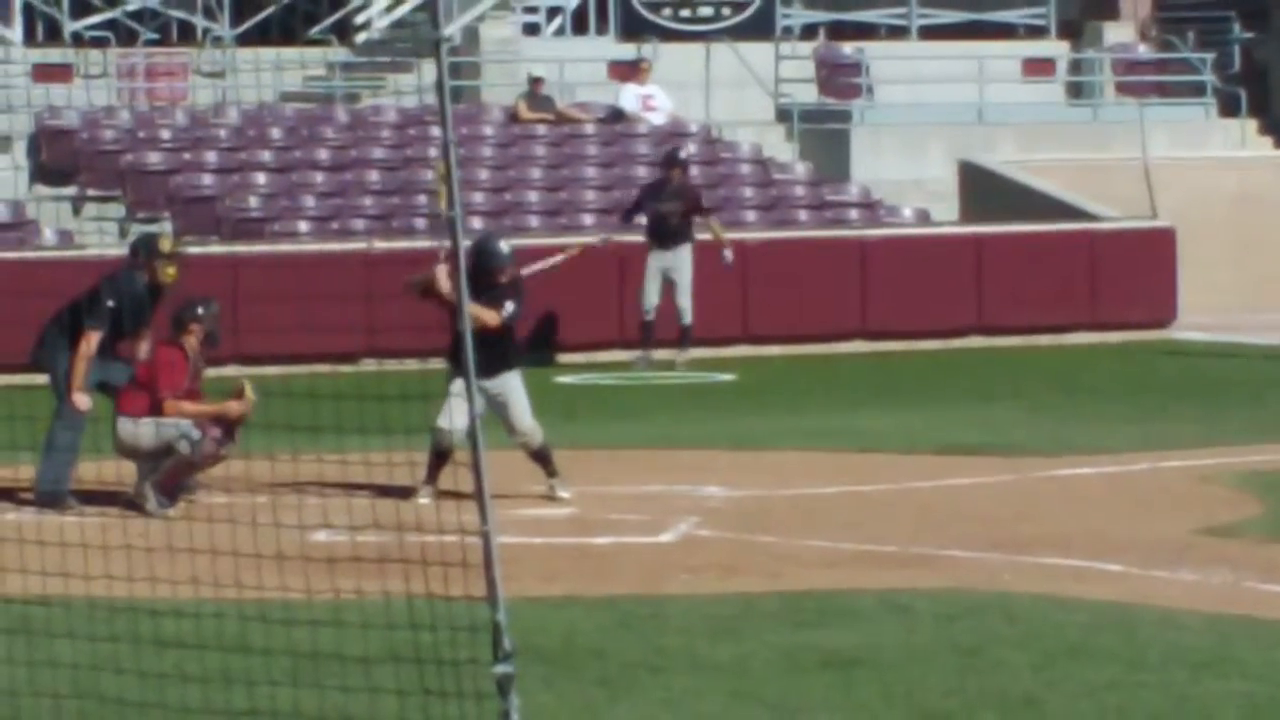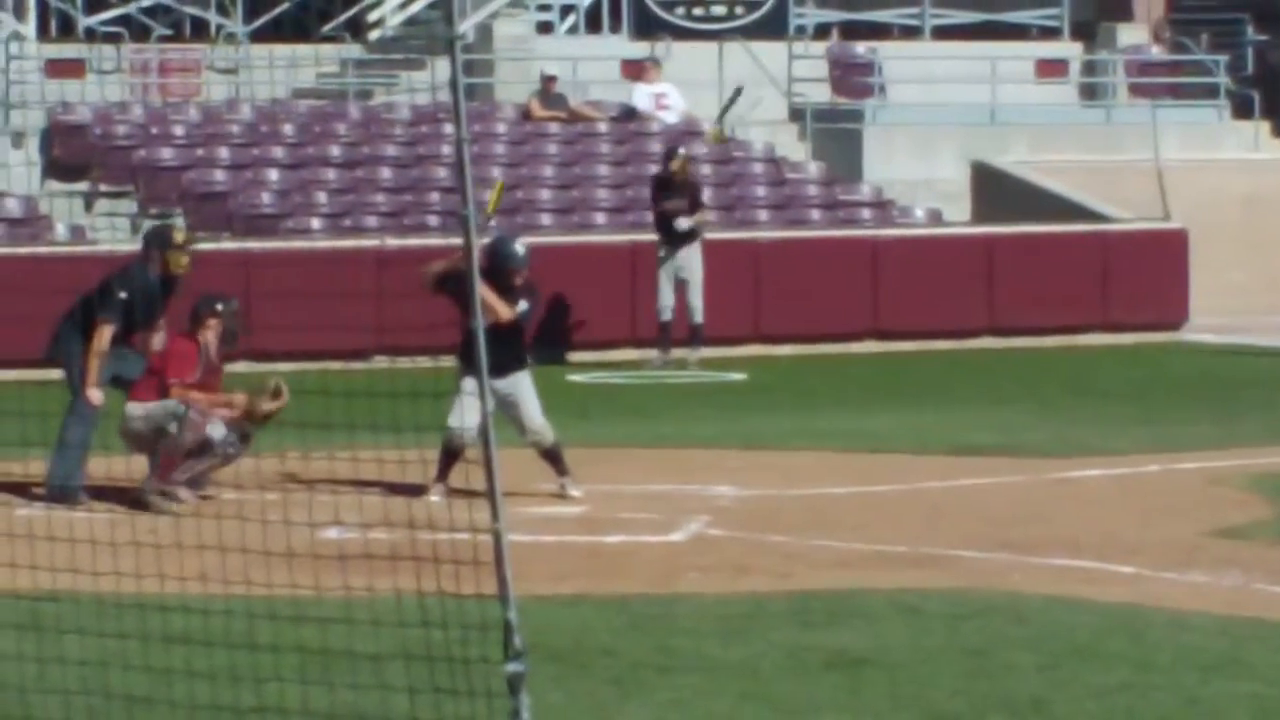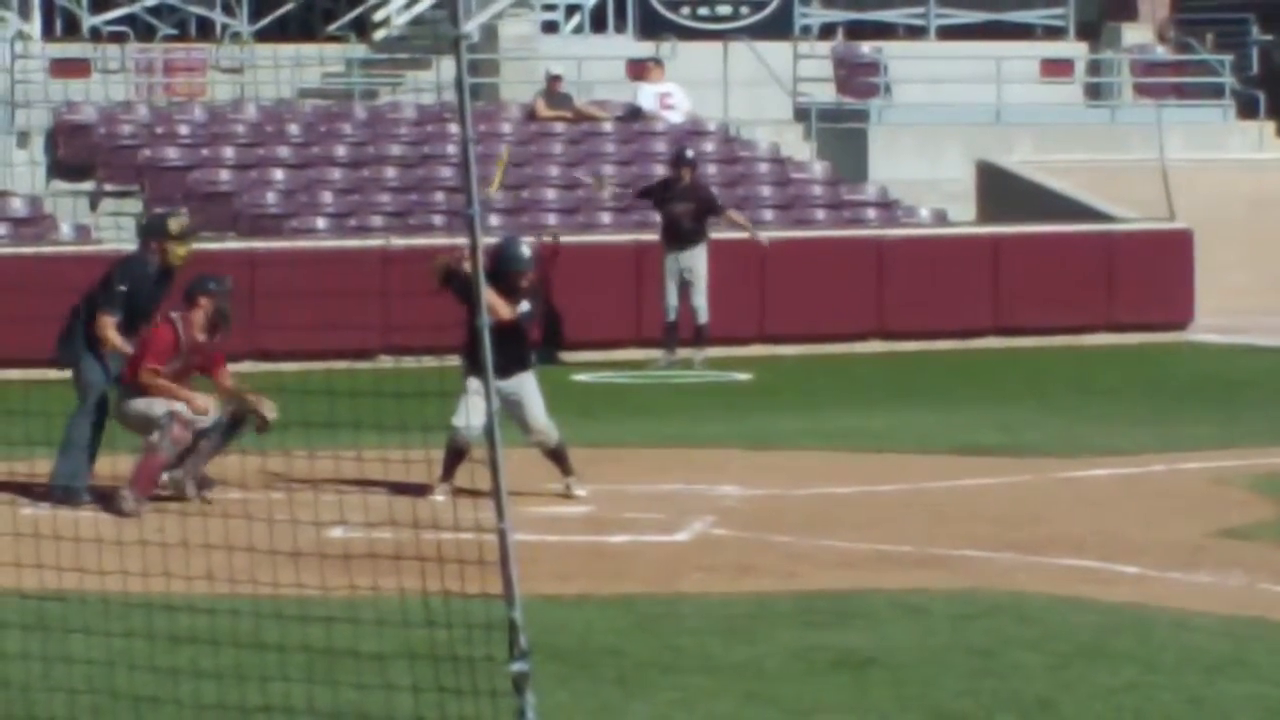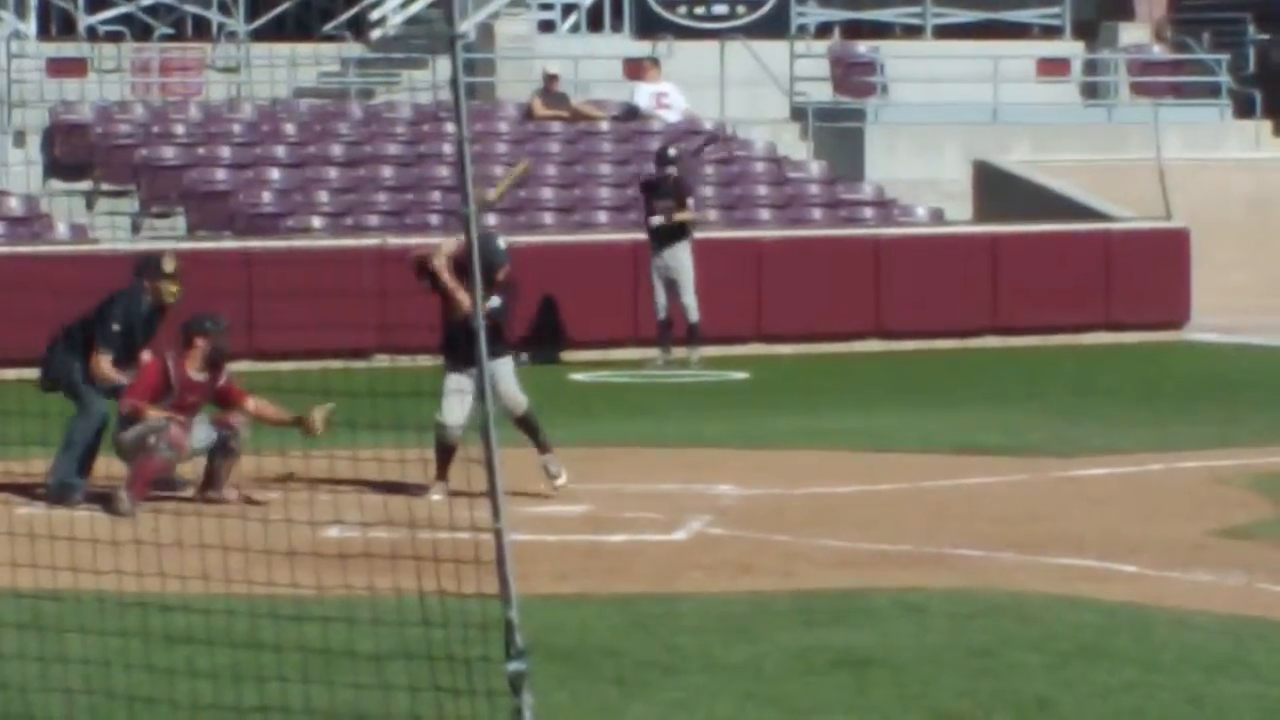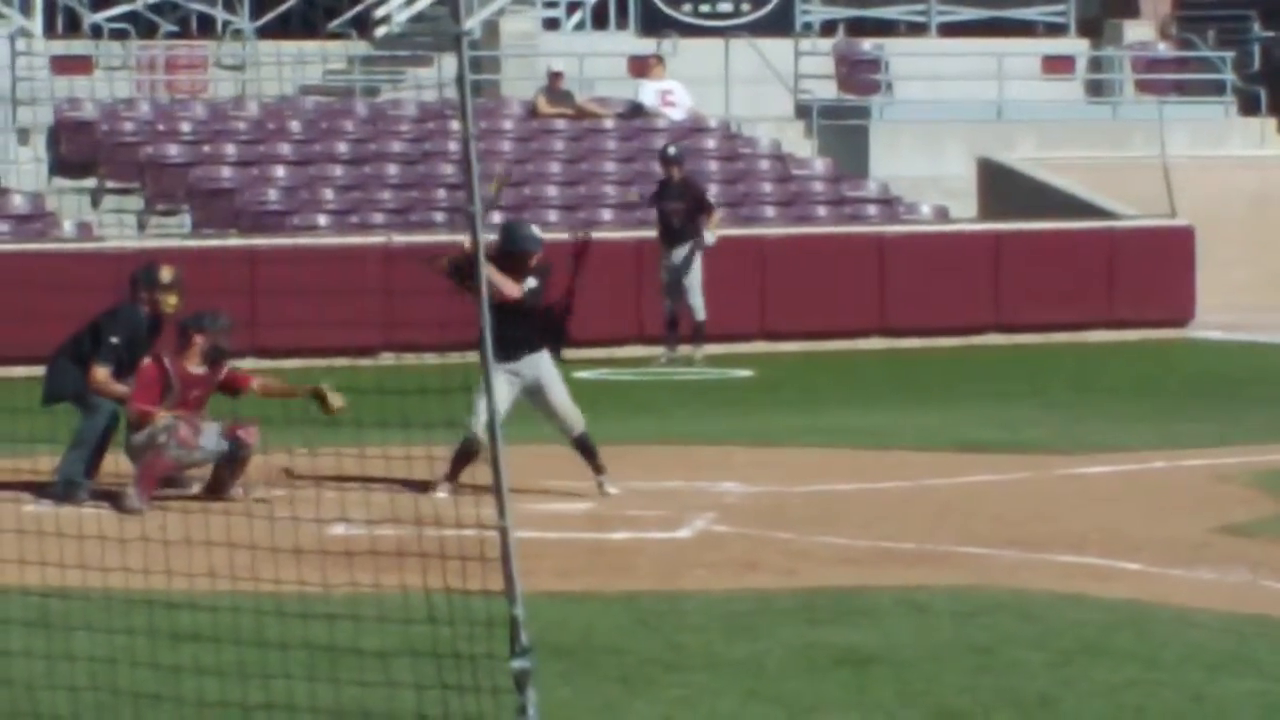
dt=0.5s
person 1, frame 1
left shoulder: (151, 288)
right shoulder: (115, 289)
left elbow: (141, 333)
right elbow: (88, 343)
right wrist: (77, 390)
left hip: (105, 350)
right hip: (66, 346)
right knee: (74, 410)
right ankle: (51, 489)
person 1, frame 2
left shoulder: (165, 280)
right shoulder: (128, 281)
left elbow: (155, 323)
right elbow: (102, 337)
right wrist: (91, 385)
left hip: (120, 345)
right hip: (81, 340)
right knee: (87, 405)
right ankle: (62, 484)
person 1, frame 3
left shoulder: (163, 270)
right shoulder: (128, 271)
right elbow: (104, 328)
right wrist: (135, 355)
left hip: (124, 342)
right hip: (90, 341)
right knee: (95, 404)
right ankle: (66, 483)
person 1, frame 4
left shoulder: (154, 306)
right shoulder: (122, 307)
left elbow: (138, 344)
right elbow: (99, 367)
left hip: (111, 362)
right hip: (72, 359)
right knee: (95, 408)
right ankle: (64, 483)
person 1, frame 5
left shoulder: (152, 319)
right shoulder: (122, 320)
left elbow: (139, 358)
right elbow: (98, 380)
left hip: (112, 371)
right hip: (72, 372)
right knee: (105, 409)
right ankle: (68, 481)
person 2, frame 1
left shoulder: (512, 288)
left elbow: (493, 319)
right elbow: (414, 285)
left wrist: (452, 294)
right wrist: (435, 276)
left hip: (503, 373)
right hip: (464, 374)
left knee: (525, 428)
right knee: (448, 431)
left ankle: (554, 479)
right ankle: (429, 483)
person 2, frame 2
left shoulder: (524, 290)
right shoulder: (466, 281)
left elbow: (505, 314)
right elbow: (429, 275)
right wrist: (457, 261)
left hip: (513, 373)
right hip: (475, 374)
left knee: (537, 428)
right knee: (460, 431)
left ankle: (565, 478)
right ankle: (440, 481)
person 2, frame 3
left shoulder: (529, 293)
right shoulder: (475, 283)
left elbow: (505, 313)
right elbow: (439, 270)
left wrist: (476, 276)
right wrist: (461, 261)
left hip: (518, 375)
right hip: (479, 375)
left knee: (541, 428)
right knee: (464, 430)
left ankle: (570, 477)
right ankle: (444, 481)
person 2, frame 4
left shoulder: (502, 286)
right shoulder: (455, 271)
left elbow: (471, 310)
right elbow: (415, 259)
left wrist: (444, 273)
right wrist: (443, 254)
left hip: (495, 358)
right hip: (459, 365)
left knee: (512, 399)
right knee: (449, 425)
left ankle: (547, 455)
right ankle: (440, 480)
person 2, frame 5
left shoulder: (539, 271)
right shoulder: (490, 265)
left elbow: (511, 292)
right elbow: (445, 268)
left wrist: (479, 261)
right wrist: (469, 255)
left hip: (535, 360)
right hip: (500, 365)
left knee: (569, 417)
right knee: (480, 430)
left ankle: (601, 475)
right ankle: (450, 478)
person 3, frame 1
left shoulder: (193, 360)
right shoulder: (170, 356)
left elbow: (193, 407)
right elbow: (169, 407)
left wrist: (231, 408)
right wrist: (221, 409)
left hip: (156, 430)
right hip: (133, 430)
left knee: (223, 436)
right knee: (204, 436)
left ankle: (166, 483)
right ankle: (151, 490)
person 3, frame 2
left shoulder: (213, 359)
right shoulder: (183, 347)
left elbow: (211, 406)
right elbow: (176, 395)
left wrist: (241, 407)
right wrist: (226, 400)
left hip: (175, 427)
right hip: (141, 419)
left knee: (235, 438)
right knee: (192, 413)
left ankle: (174, 480)
right ankle: (155, 485)
person 3, frame 3
left shoulder: (210, 337)
right shoulder: (169, 330)
left elbow: (222, 377)
right elbow: (145, 377)
left wrist: (248, 399)
right wrist: (189, 397)
left hip: (170, 398)
right hip: (136, 399)
left knee: (233, 415)
right knee: (176, 427)
left ankle: (180, 475)
right ankle: (132, 494)
person 3, frame 4
left shoulder: (215, 376)
right shoulder: (160, 367)
left elbow: (253, 405)
right elbow: (128, 407)
left wrist: (297, 420)
right wrist: (170, 416)
right hip: (133, 438)
left knee: (234, 422)
right knee: (175, 431)
left ankle: (213, 489)
right ankle: (128, 495)
person 3, frame 5
left shoulder: (216, 367)
right shoulder: (160, 367)
left elbow: (258, 385)
right elbow: (136, 414)
left wrist: (307, 391)
right wrist: (185, 419)
left hip: (186, 443)
right hip: (148, 443)
left knee: (245, 435)
right knee: (183, 431)
left ankle: (219, 487)
right ankle: (138, 493)
person 4, frame 1
left shoulder: (690, 192)
right shoulder: (651, 190)
left elbow: (708, 217)
right elbow: (632, 211)
left wrist: (725, 244)
left hip: (681, 252)
right hip: (656, 252)
left knee: (683, 303)
right knee: (648, 304)
left ankle: (683, 353)
right ankle: (646, 352)
person 4, frame 2
left shoulder: (692, 186)
right shoulder: (659, 182)
left elbow: (702, 212)
right elbow: (669, 174)
left wrist: (690, 220)
right wrist: (679, 156)
left hip: (689, 249)
right hip: (666, 250)
left knee: (694, 302)
right knee: (664, 303)
left ankle: (694, 352)
right ankle: (664, 352)
person 4, frame 3
left shoulder: (701, 190)
right shoulder: (663, 188)
left elbow: (724, 211)
right elbow: (641, 193)
left wrist: (751, 230)
left hip: (695, 252)
right hip: (672, 252)
left knee: (699, 303)
right knee: (671, 303)
left ankle: (700, 352)
right ankle: (669, 351)
person 4, frame 4
left shoulder: (681, 185)
right shoulder: (651, 183)
left elbow: (691, 214)
right elbow: (646, 177)
left wrist: (665, 218)
right wrist: (664, 172)
left hip: (678, 248)
right hip: (656, 250)
left knee: (688, 299)
right knee: (660, 302)
left ankle: (694, 349)
right ankle: (665, 350)
person 4, frame 5
left shoulder: (692, 186)
right shoulder: (661, 187)
left elbow: (713, 211)
left wrist: (710, 231)
left hip: (688, 249)
right hip: (667, 250)
left knee: (694, 297)
right knee: (669, 301)
left ankle: (699, 347)
right ankle: (671, 348)
